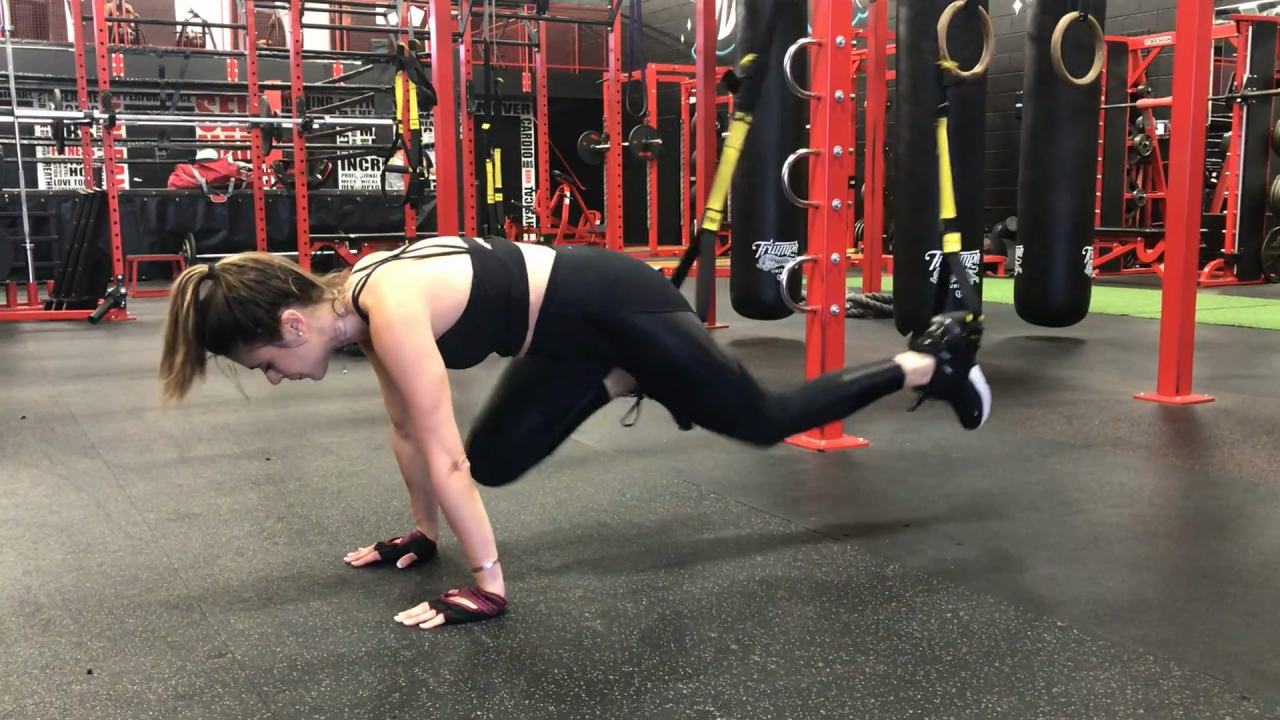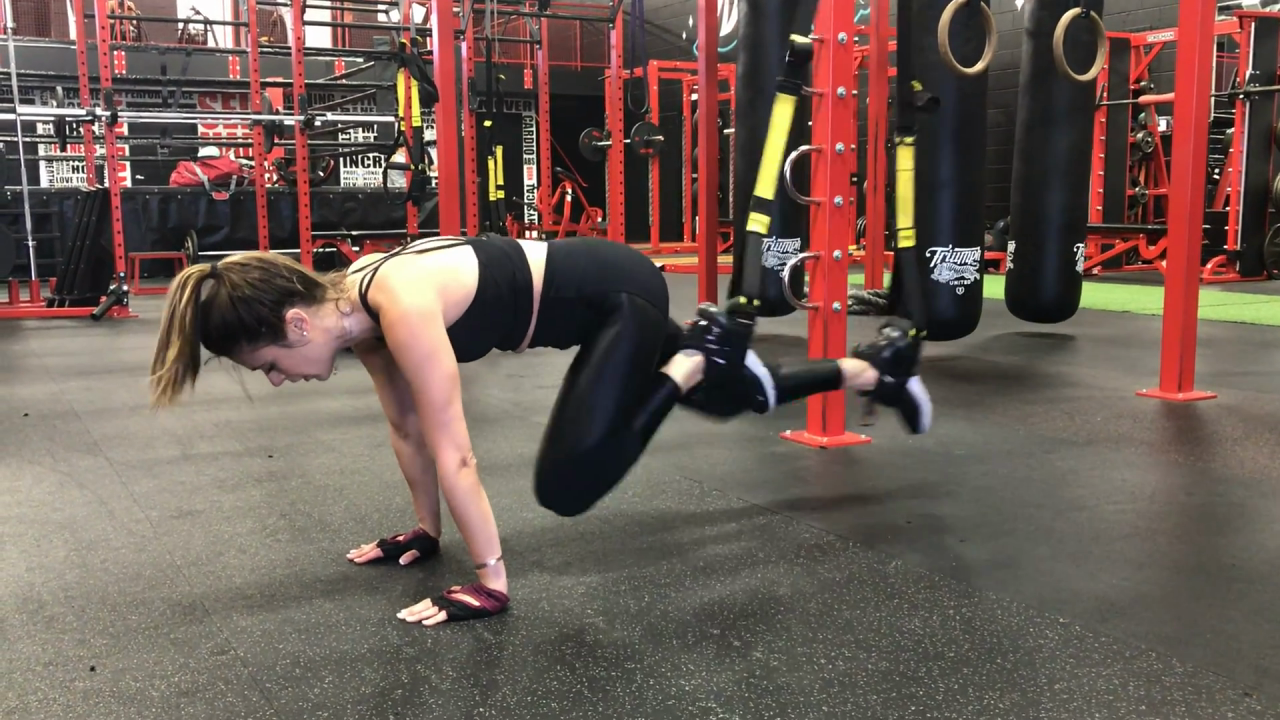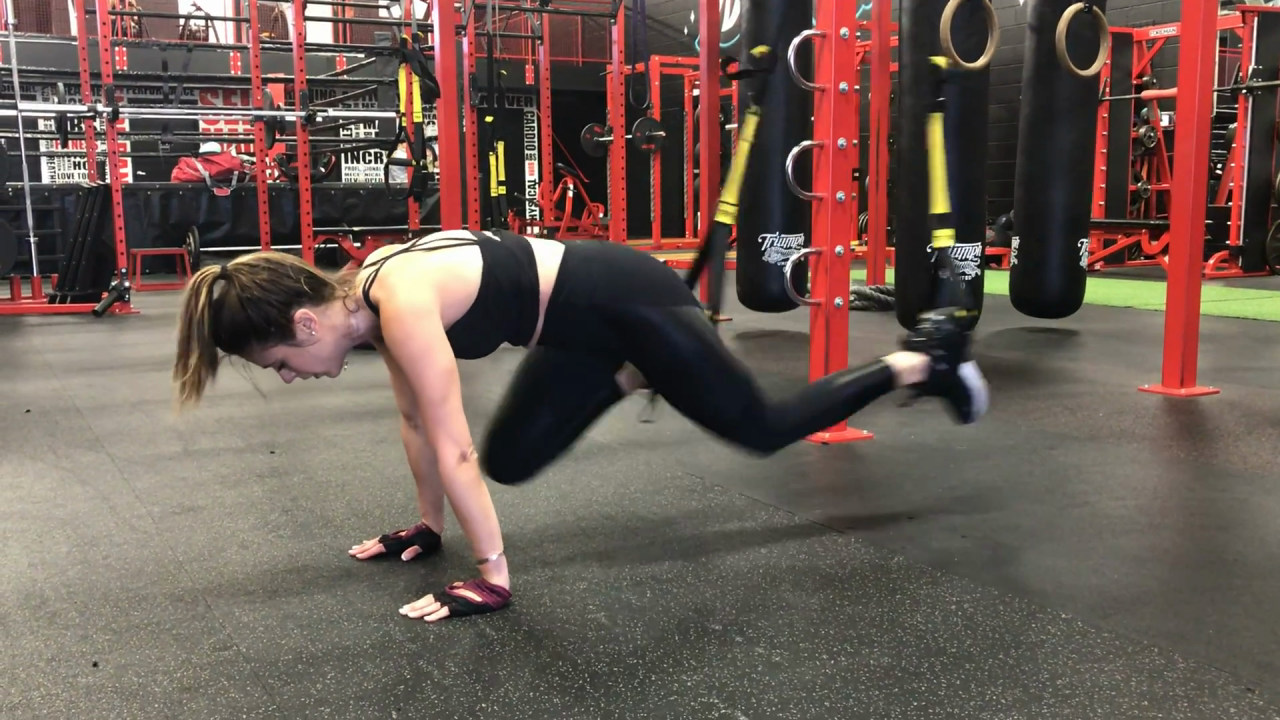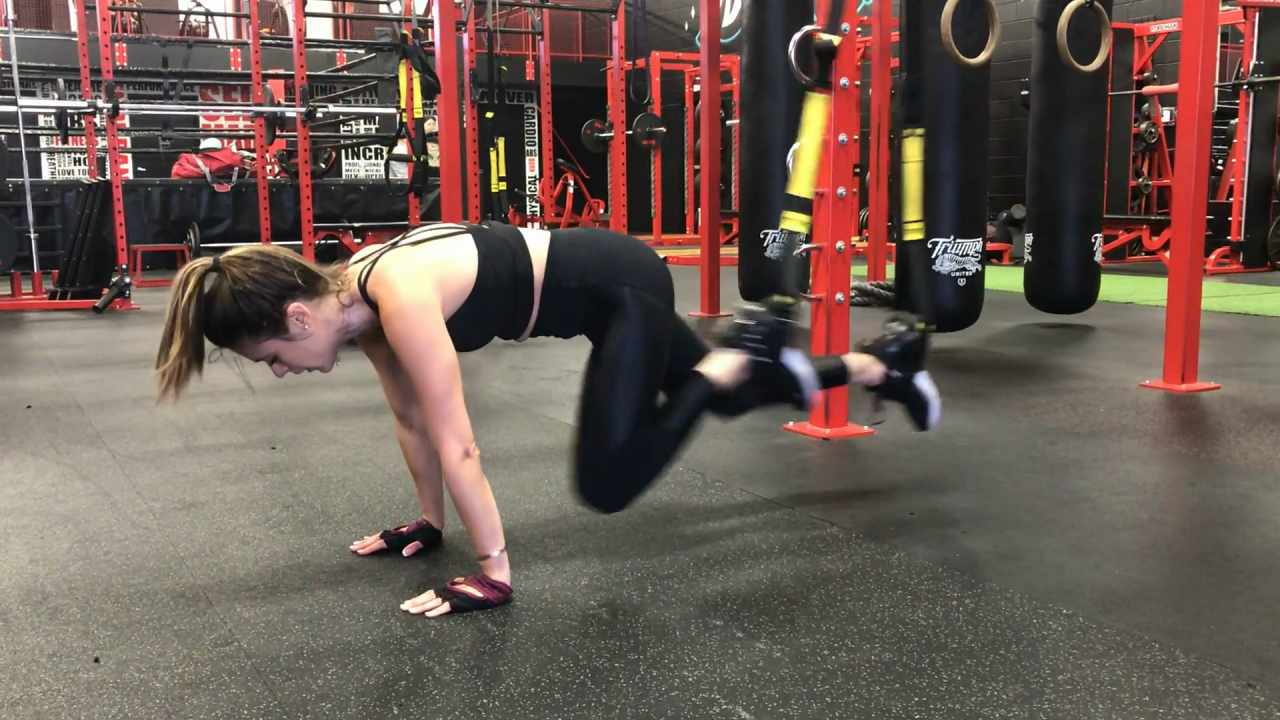
dt=0.4s
person 1, frame 1
left shoulder: (389, 313)
right shoulder: (358, 294)
left elbow: (444, 457)
right elbow: (407, 430)
left wrist: (488, 583)
right wrist: (423, 533)
left hip: (614, 307)
right hip: (576, 320)
left knee: (761, 420)
right knee: (498, 457)
left ankle: (930, 363)
right ankle: (612, 386)
person 1, frame 2
left shoulder: (398, 308)
right shoulder: (352, 306)
left elbow: (452, 454)
right elbow: (406, 429)
left wrist: (490, 579)
right wrist: (424, 530)
left hip: (615, 292)
right hip: (587, 297)
left knee: (566, 486)
right knee: (723, 399)
left ankle: (698, 358)
right ankle: (878, 369)
person 1, frame 3
left shoulder: (400, 306)
right shoulder: (369, 291)
left elbow: (451, 448)
right elbow: (414, 422)
left wrist: (493, 575)
right wrist: (428, 524)
left hip: (621, 299)
right hip: (584, 308)
left knee: (761, 426)
right knee: (509, 459)
left ankle: (927, 362)
right ankle: (632, 376)
person 1, frame 4
left shoulder: (398, 300)
right shoulder: (355, 296)
left elbow: (455, 444)
right elbow: (410, 418)
left wrist: (494, 571)
right wrist: (429, 521)
left hip: (618, 283)
right hip: (586, 284)
left knee: (606, 483)
right knee: (726, 400)
left ankle: (736, 359)
right ankle: (887, 365)
